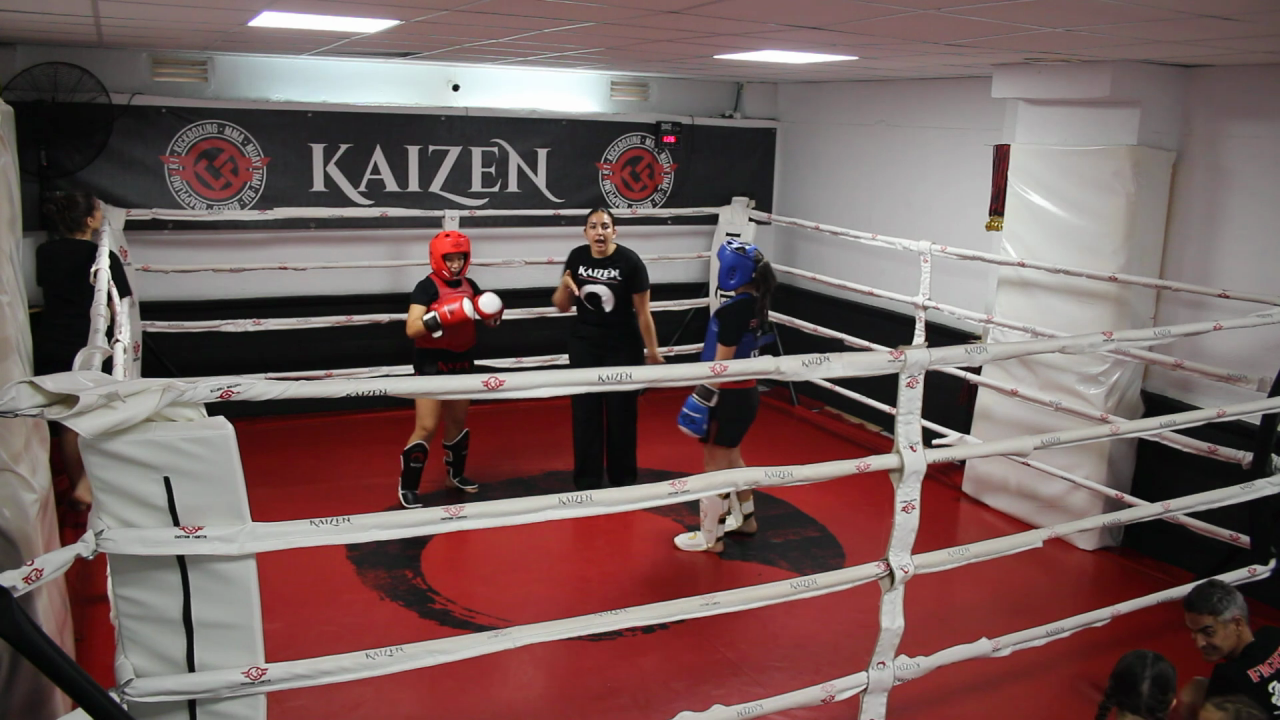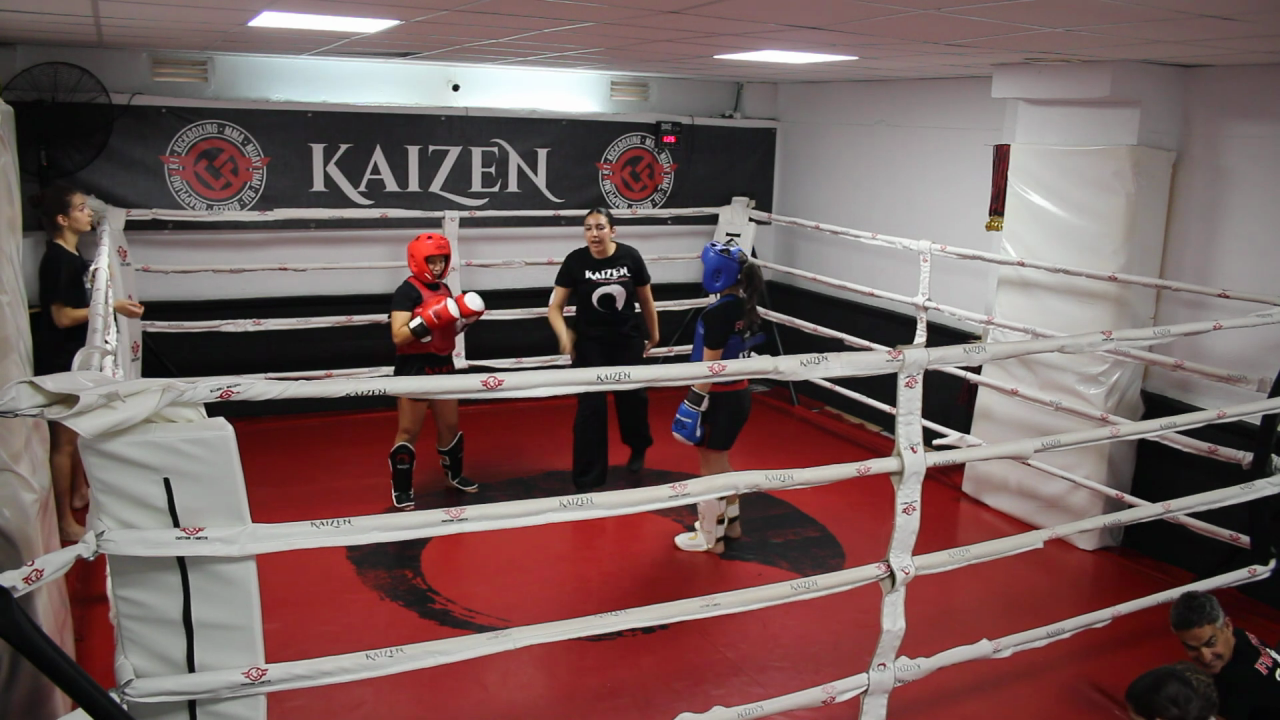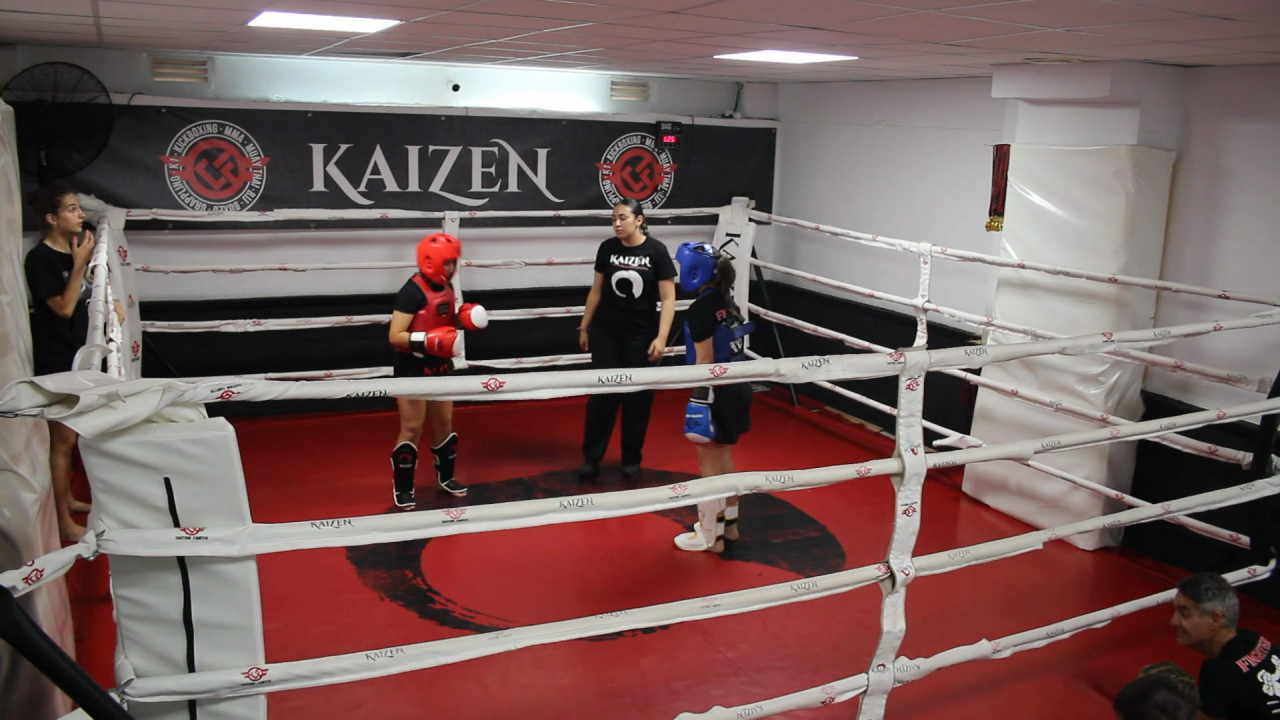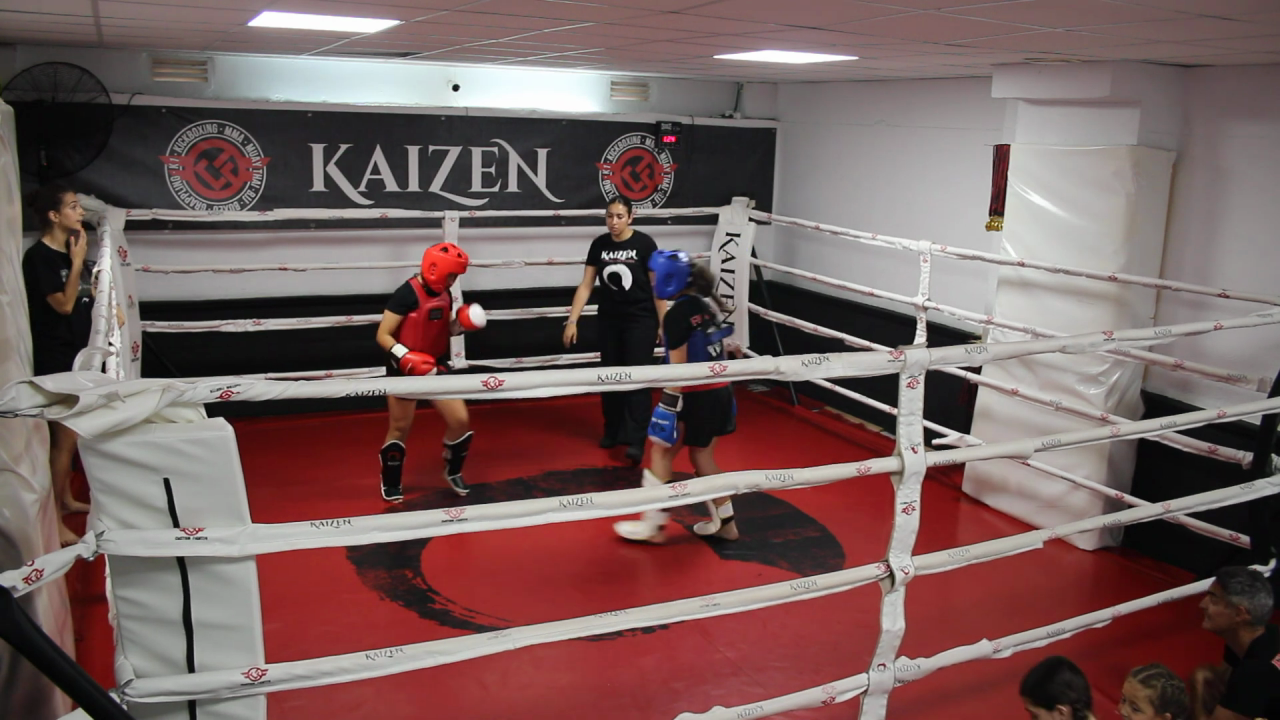
dt=0.5s
person 1, frame 1
left shoulder: (45, 252)
right shoulder: (104, 258)
left hip: (50, 347)
right hip: (85, 347)
left knee: (68, 423)
left ankle: (80, 487)
right ankle: (85, 484)
person 1, frame 2
left shoulder: (68, 255)
right shoulder: (59, 260)
right elbow: (61, 317)
right wrist: (113, 307)
left hip: (74, 357)
right hip: (59, 361)
left knee: (80, 429)
right knee: (65, 439)
left ankle: (79, 491)
right ankle: (64, 522)
person 1, frame 3
left shoulder: (75, 248)
right shoulder: (39, 259)
right elbow: (65, 308)
right wrist: (79, 264)
left hip: (77, 354)
right hip: (55, 359)
left knee: (74, 433)
right knee: (62, 439)
left ankle: (67, 498)
right ankle: (63, 522)
person 1, frame 4
left shoulder: (71, 250)
right shoulder: (38, 256)
right elbow: (64, 304)
right wrist: (76, 261)
left hip: (77, 353)
right hip: (54, 358)
left knee: (71, 433)
right knee: (67, 437)
left ankle: (65, 499)
right ankle: (53, 521)
person 2, frame 1
left shoulder: (732, 311)
right shoulder: (753, 306)
left elbow: (722, 362)
left wrist: (701, 399)
right wrist: (705, 387)
left hip: (729, 395)
right hip: (743, 391)
left knee: (714, 463)
right knee: (730, 456)
left ankle: (710, 536)
right ankle: (744, 517)
person 2, frame 2
left shoulder: (717, 314)
right shoulder: (744, 308)
left elbow: (709, 367)
left wrist: (693, 406)
left hip: (721, 398)
right hip: (738, 393)
left knee: (710, 465)
right knee: (718, 460)
left ankle: (711, 538)
right ankle: (730, 521)
person 2, frame 3
left shoulder: (700, 309)
right shoulder: (726, 302)
left elbow: (705, 361)
left wrist: (699, 403)
left hip: (719, 392)
right hip: (738, 387)
left knee: (709, 463)
right knee: (722, 458)
left ankle: (710, 536)
right ankle: (728, 522)
person 2, frame 4
left shoulder: (677, 316)
right shoulder: (709, 306)
left elbow: (680, 368)
right elbow: (725, 350)
left wrist: (666, 408)
left hip: (697, 397)
right hip: (719, 392)
left knee: (661, 452)
right knee: (703, 457)
left ankle: (654, 525)
right ankle: (724, 521)
person 3, frame 1
left shoulder: (629, 260)
right shoulder: (576, 257)
left elbow: (643, 311)
right elbow: (561, 306)
left wrist: (652, 350)
right wrist: (564, 288)
left hip: (623, 346)
right hip: (584, 344)
left knee: (622, 411)
right knee: (585, 411)
left ankle: (624, 478)
right ankle: (587, 480)
person 3, frame 2
left shoulder: (630, 257)
right shoulder: (575, 261)
left elbow: (646, 300)
right elbow: (555, 307)
left wrist: (653, 335)
right wrist: (563, 333)
left hip: (627, 342)
right hip: (589, 344)
left knee: (633, 399)
right knee: (591, 408)
left ankle: (638, 449)
right ankle: (588, 479)
person 3, frame 3
left shoulder: (656, 250)
right shoulder: (607, 248)
left elbow: (668, 298)
right elbow: (597, 291)
left wrist: (661, 337)
right wrist: (584, 327)
left hip: (641, 333)
right hip: (606, 330)
left knee: (637, 396)
right knee: (603, 391)
left ankle: (631, 457)
right ankle: (591, 456)
person 3, frame 4
left shoulder: (644, 243)
right shoulder: (599, 244)
right elbow: (586, 285)
left wrist: (663, 323)
right wrist: (572, 321)
left hip: (640, 320)
right hip: (608, 319)
left ankle: (635, 441)
right ankle: (612, 430)
person 4, frame 1
left shoulder: (470, 286)
right shoulder: (426, 287)
left elbow: (486, 320)
right elbow: (412, 329)
left wrist: (493, 311)
right wrist: (444, 315)
left hip: (461, 362)
right hip: (431, 364)
left knee: (457, 422)
right knee: (426, 428)
left ankle: (456, 473)
right ankle: (408, 487)
person 4, frame 2
left shoulder: (444, 289)
right shoulder: (407, 292)
right elbow: (398, 336)
left wrist: (465, 317)
right wrist: (429, 320)
left hip: (443, 366)
right hip: (414, 369)
left knee: (450, 425)
right knee: (409, 431)
left ankle: (455, 474)
right ankle: (401, 489)
person 4, frame 3
left shoulder: (445, 288)
right shoulder: (412, 292)
right elbow: (395, 337)
left wrist: (462, 318)
right wrist: (429, 341)
left hip: (439, 365)
right hip: (412, 368)
left knee: (443, 425)
right knee: (412, 429)
left ankle: (446, 477)
right ankle: (403, 488)
person 4, frame 4
left shoulder: (444, 294)
right shoulder: (406, 294)
right elbow: (383, 335)
left wrist: (461, 323)
right wrist: (407, 359)
left hip: (437, 365)
right hip: (406, 369)
left knee: (460, 420)
right knee: (400, 429)
left ankle: (453, 472)
right ankle: (390, 483)
